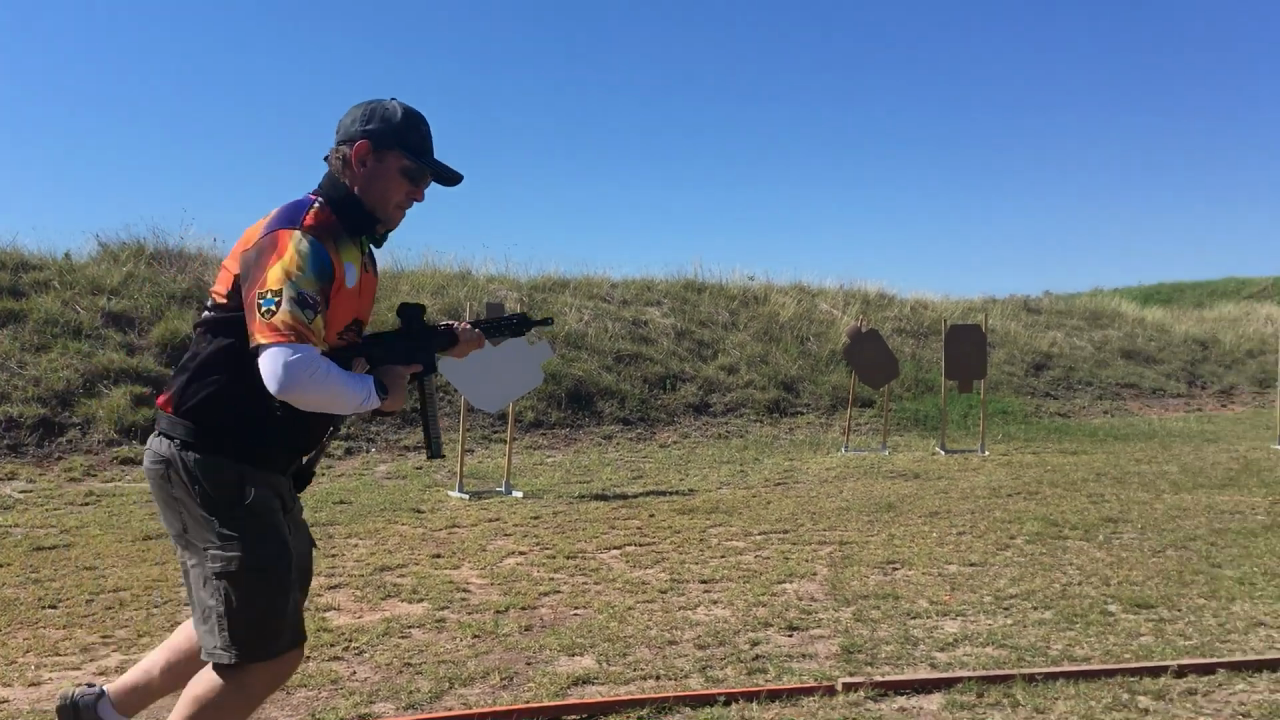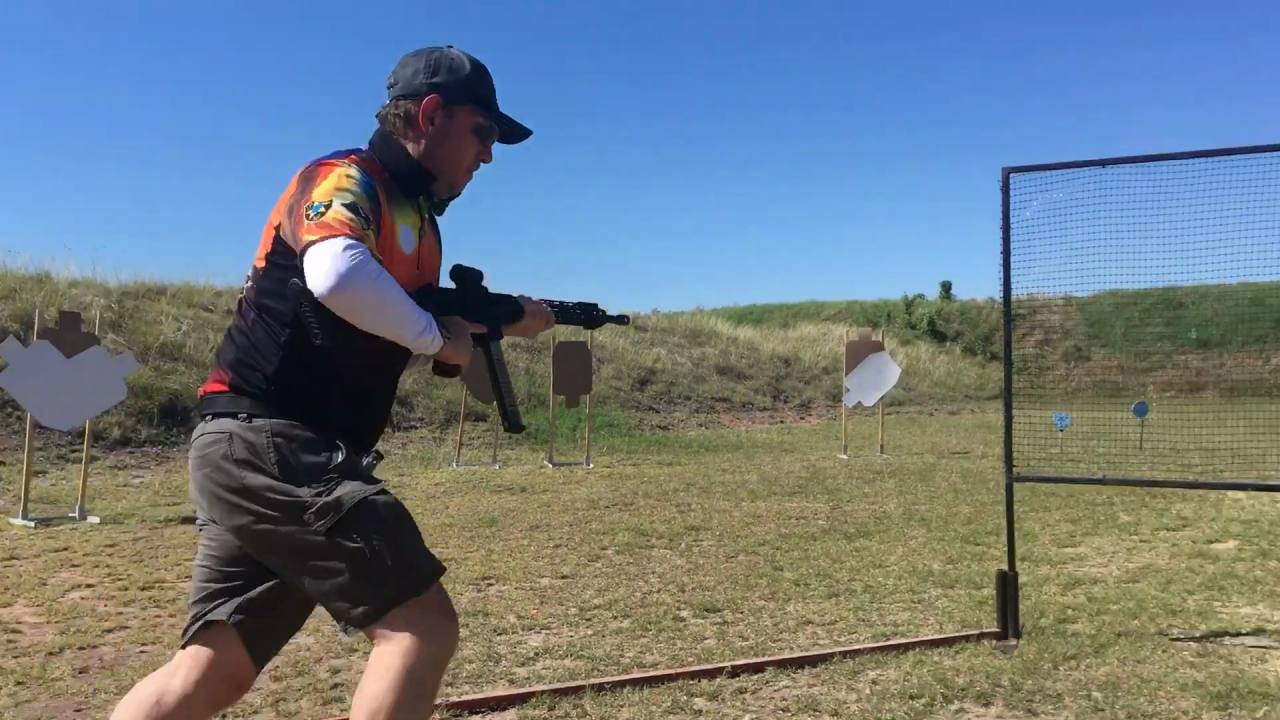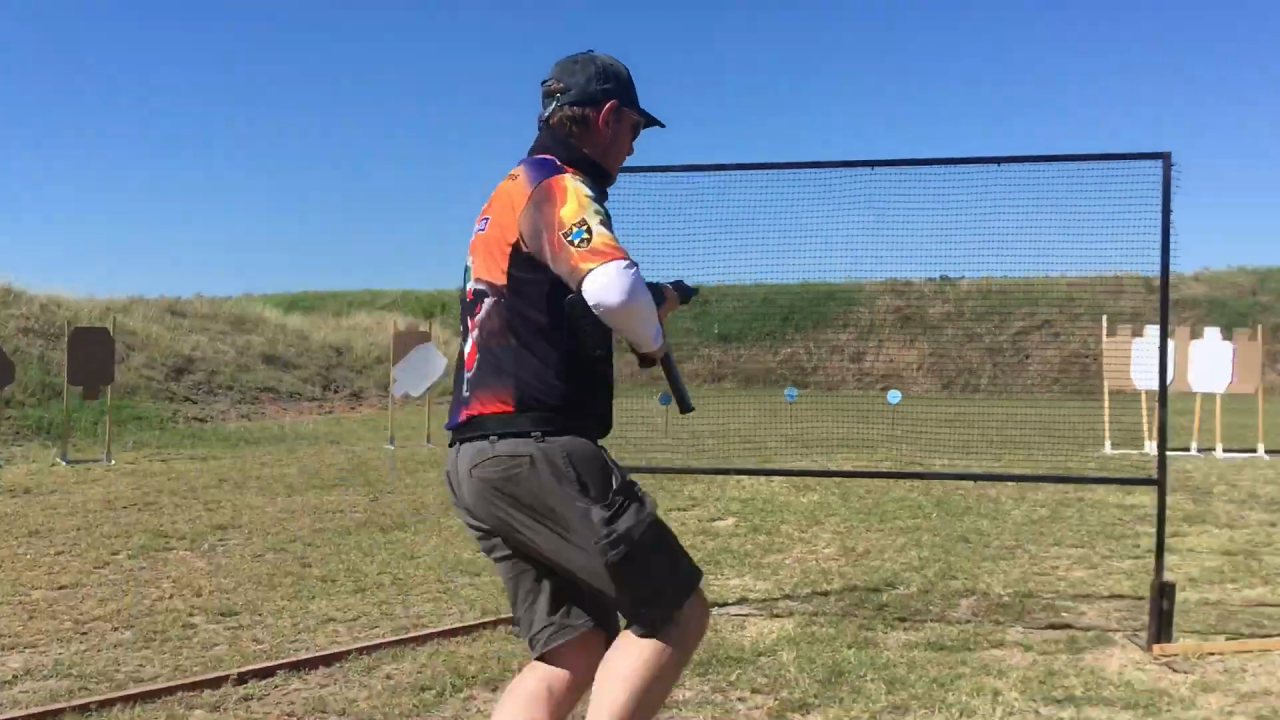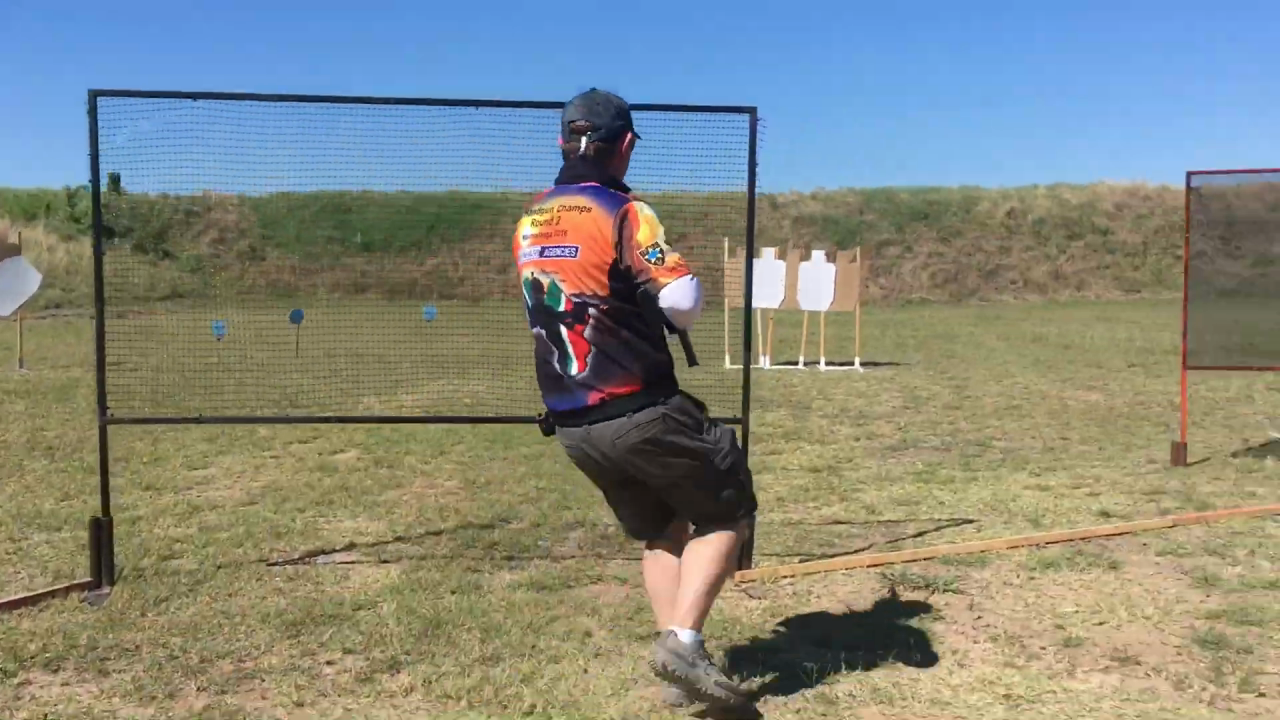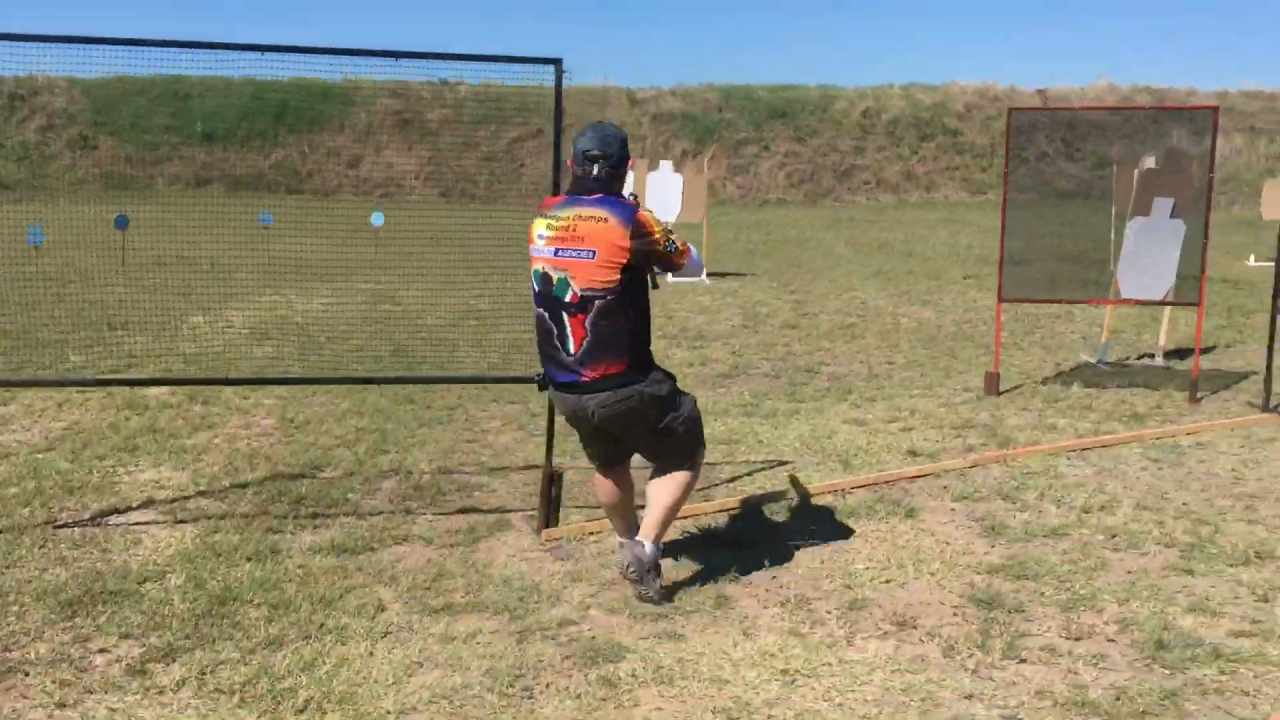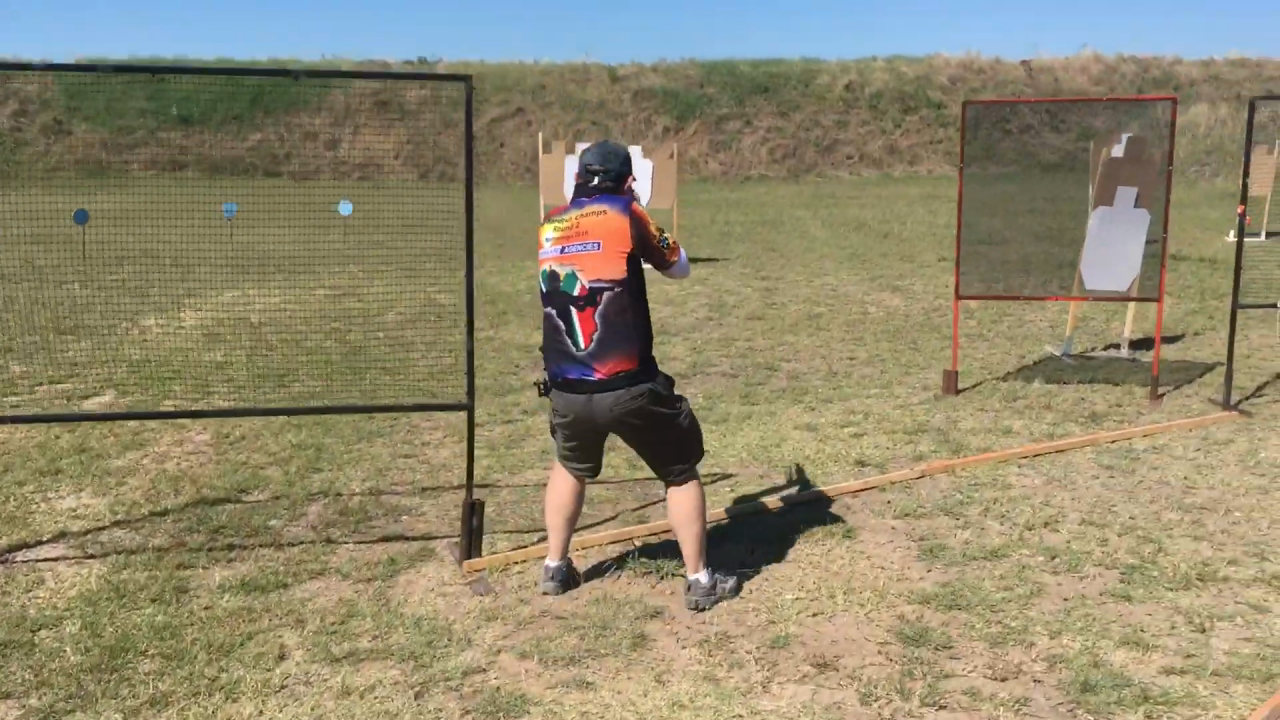
dt=0.4s
person 1, frame 1
left shoulder: (352, 247)
right shoulder: (299, 239)
left elbow: (327, 339)
right elbow: (290, 373)
right wrist: (383, 390)
left hip: (254, 468)
right hip: (210, 464)
left knee: (253, 628)
right knee: (264, 656)
person 1, frame 2
left shoulder: (416, 218)
right shoulder: (345, 180)
left elbow: (391, 311)
right elbow: (336, 275)
left wrist: (506, 321)
right wrist: (435, 336)
left hip: (301, 452)
right hip: (270, 442)
left knee: (219, 665)
right knee: (423, 628)
person 1, frame 3
left shoulder: (510, 196)
right shoulder: (558, 187)
right elbow: (614, 291)
left wrist: (653, 297)
right wrist: (651, 338)
left hip: (486, 459)
right hip: (535, 452)
left knee: (571, 650)
right knee: (672, 621)
person 1, frame 4
left shoulder: (528, 222)
right shoulder: (623, 214)
right elbow: (684, 300)
right wrist: (671, 320)
left hip: (574, 425)
right hip: (643, 413)
left knee: (658, 535)
right knee: (723, 519)
left ankle: (683, 657)
right ankle: (684, 643)
person 1, frame 5
left shoulder: (542, 220)
right shoulder: (632, 219)
right elbow: (690, 263)
right wrist: (656, 242)
left hip: (563, 387)
right hip: (623, 386)
left knee: (607, 456)
right knee: (683, 459)
left ankle: (627, 540)
right ankle: (643, 547)
person 1, frame 6
left shoulder: (549, 227)
right shoulder: (627, 214)
right elbow: (678, 266)
left hip: (567, 389)
right hip: (630, 386)
left knee: (570, 466)
right knee: (681, 471)
left ankle: (554, 568)
right ankle: (699, 579)
